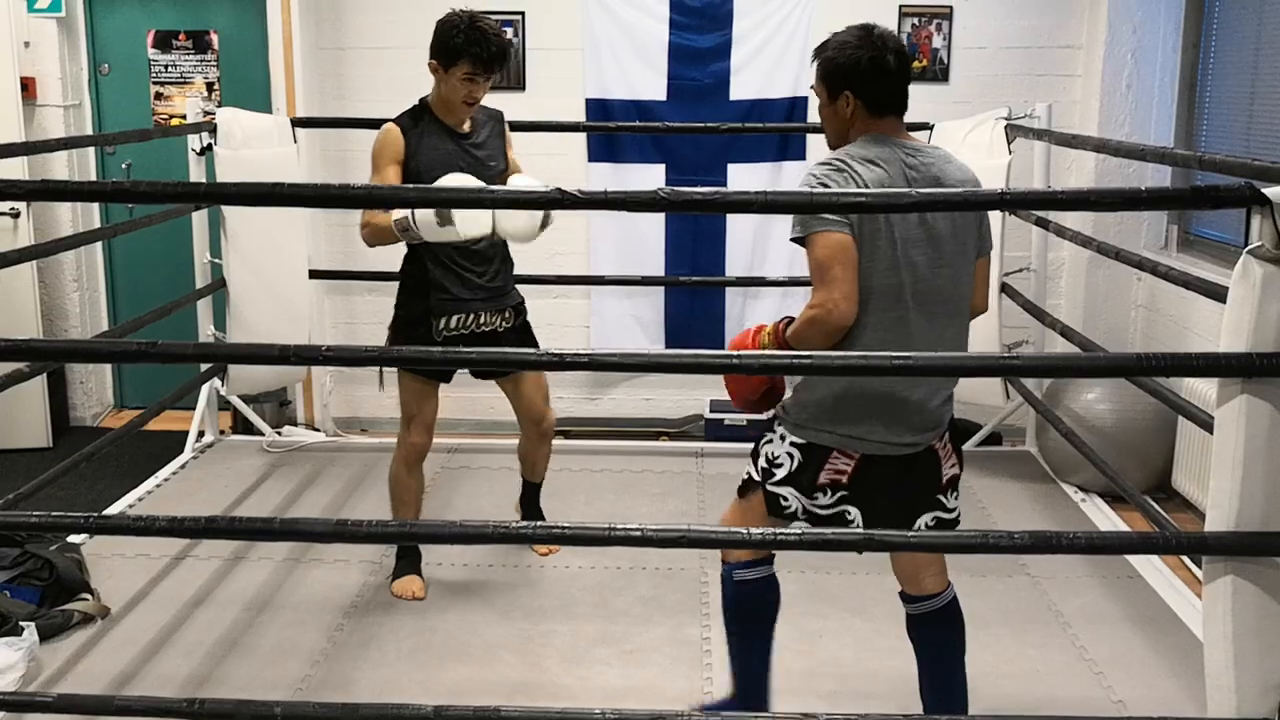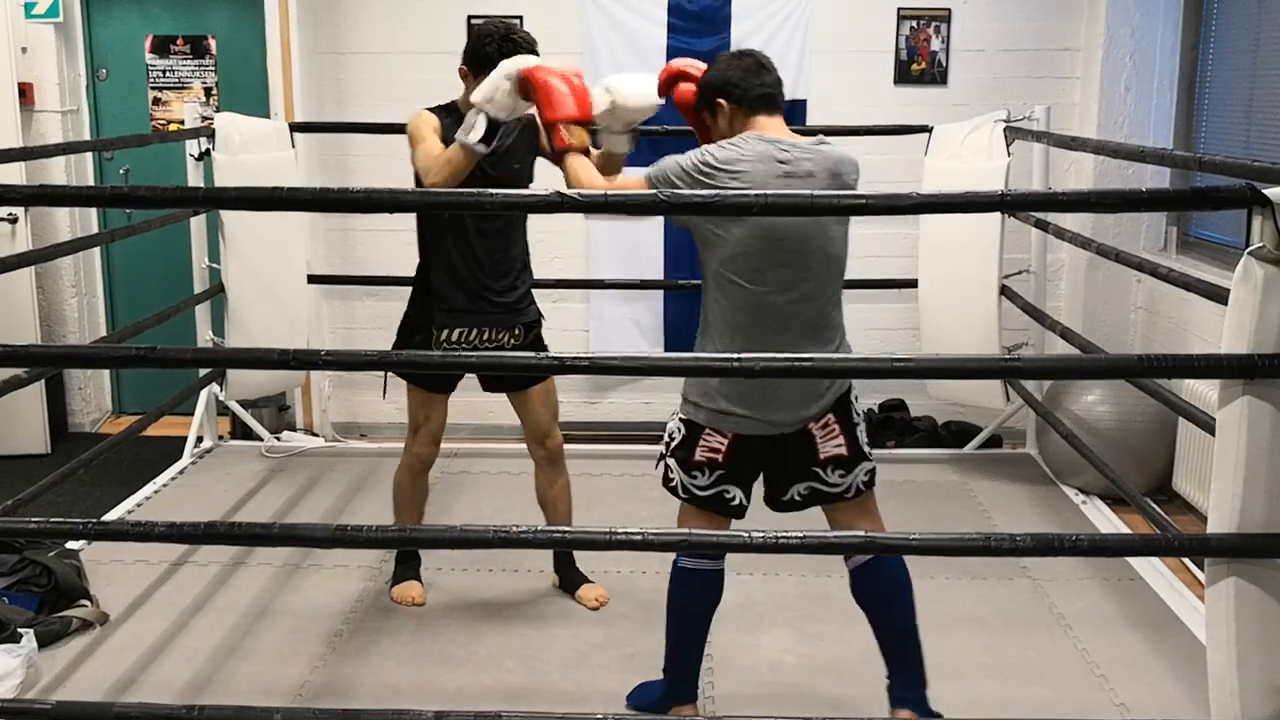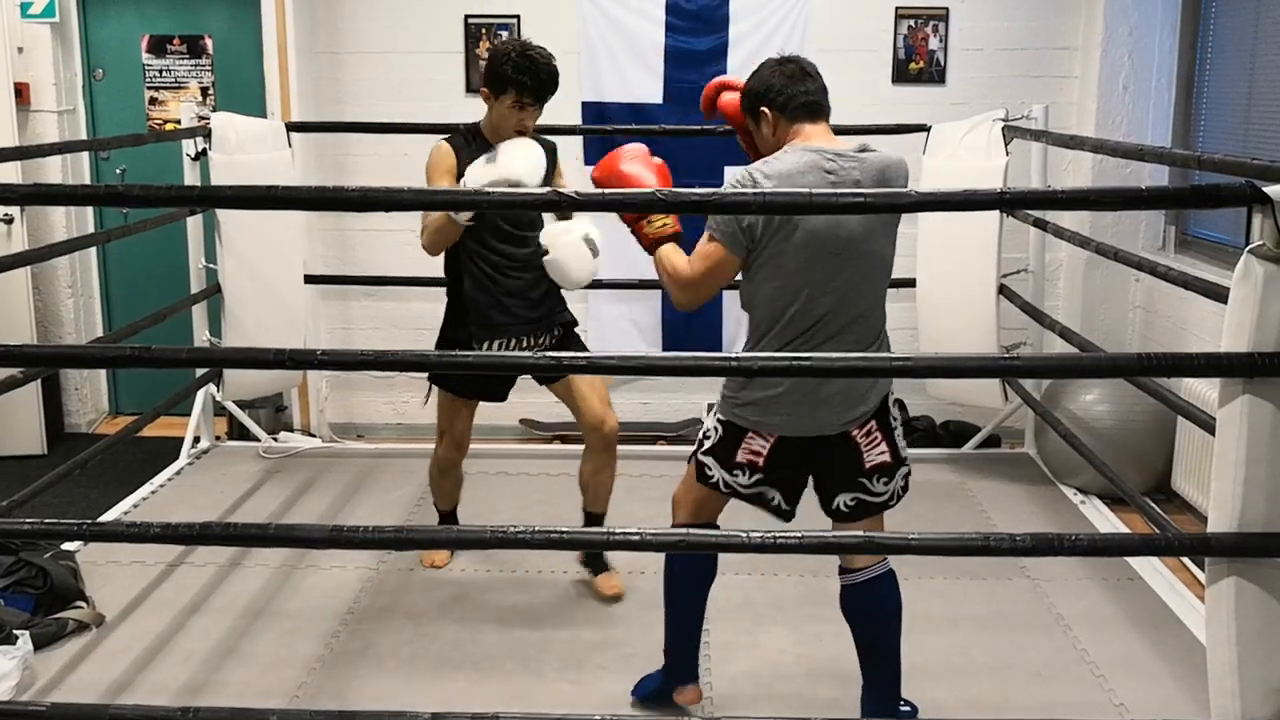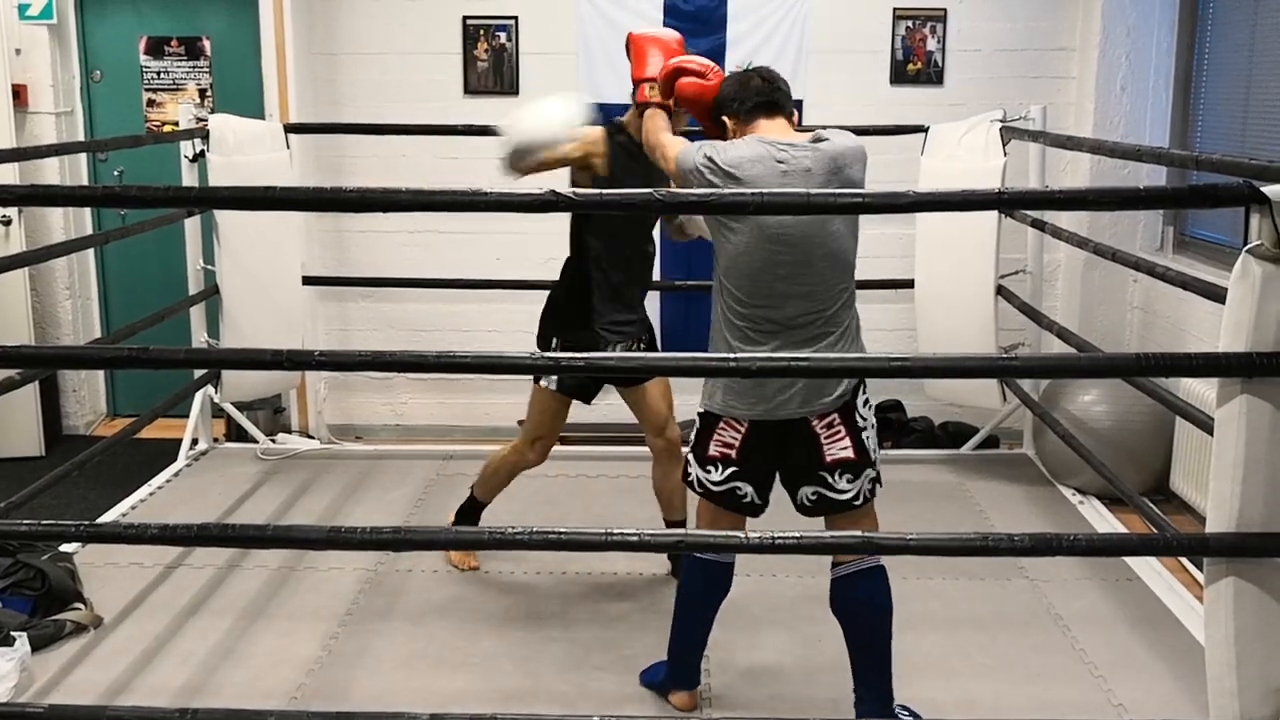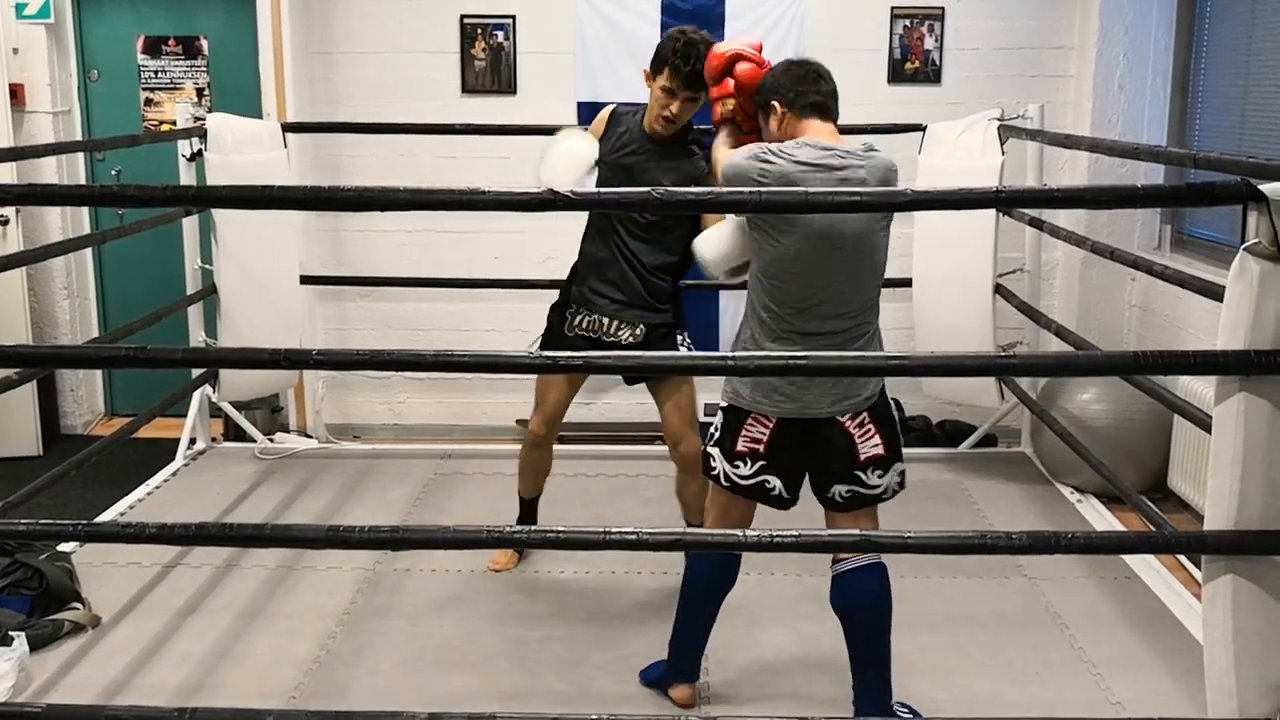
dt=0.5s
person 1, frame 1
left shoulder: (835, 177)
right shoulder: (961, 179)
left elbow: (834, 310)
right elbow: (975, 302)
left wrist: (775, 343)
left hip: (838, 425)
right hip: (924, 423)
left knee: (741, 539)
right knee: (925, 579)
person 1, frame 2
left shoulder: (711, 166)
right shoulder: (840, 165)
left elbow: (605, 189)
left wrist: (569, 135)
right wrist: (707, 98)
left hip: (728, 402)
right hip: (821, 395)
left knee: (701, 540)
right knee: (865, 533)
person 1, frame 3
left shoulder: (755, 187)
right shoulder: (889, 171)
left elbow: (687, 289)
left wrist: (653, 226)
right wrist: (760, 146)
left hip: (765, 404)
right hip: (858, 402)
left knee: (690, 513)
right knee: (864, 554)
person 1, frame 4
left shoulder: (717, 167)
right shoulder: (847, 155)
left elbow: (662, 149)
left wrist: (652, 95)
right wrist: (715, 94)
left hip: (741, 398)
right hip: (831, 394)
left knee: (713, 536)
right knee: (855, 544)
person 1, frame 5
left shoulder: (759, 166)
right shoulder: (881, 170)
left elbow: (725, 157)
left wrist: (731, 115)
right wrist: (764, 89)
left hip: (765, 393)
right hip: (852, 392)
left knee: (720, 528)
right knee: (857, 544)
person 2, frame 1
left shoulder: (495, 125)
right shoulder: (399, 136)
left elbow: (518, 192)
right elbow: (371, 229)
left wrist: (532, 209)
right wrist: (416, 221)
left hip: (498, 302)
right hip: (429, 309)
left knee: (541, 421)
right knee: (415, 440)
left ankle: (530, 506)
right ankle: (408, 555)
person 2, frame 2
left shoulder: (533, 126)
right shoulder: (430, 124)
left elbow: (596, 169)
right elbow: (437, 180)
left wrist: (620, 132)
right wrist: (484, 119)
left hip: (512, 315)
right hip: (441, 316)
left knee: (547, 445)
right knee: (422, 449)
left ankle: (566, 566)
right ankle: (407, 561)
person 2, frame 3
left shoulder: (546, 152)
right shoulder: (451, 153)
left elbow: (568, 216)
right elbow: (431, 241)
left wrist: (577, 235)
right wrist: (476, 188)
left hip: (545, 319)
right hip: (476, 326)
left knee: (604, 428)
right knee: (450, 449)
left ankle: (592, 548)
right ankle: (446, 527)
person 2, frame 4
left shoulder: (656, 157)
right shoulder: (600, 147)
right elbow: (522, 164)
right wrist: (527, 149)
left hip: (628, 323)
right hip: (576, 324)
left knee: (668, 439)
right knee: (533, 448)
left ankle: (681, 552)
right ankle: (464, 520)
person 2, frame 5
left shoulder: (705, 163)
right shoulder: (613, 120)
right elbow: (570, 166)
right wrist: (564, 166)
left hip: (653, 317)
right hip: (584, 303)
left knee: (687, 448)
right knee: (540, 429)
right ankle: (524, 528)
